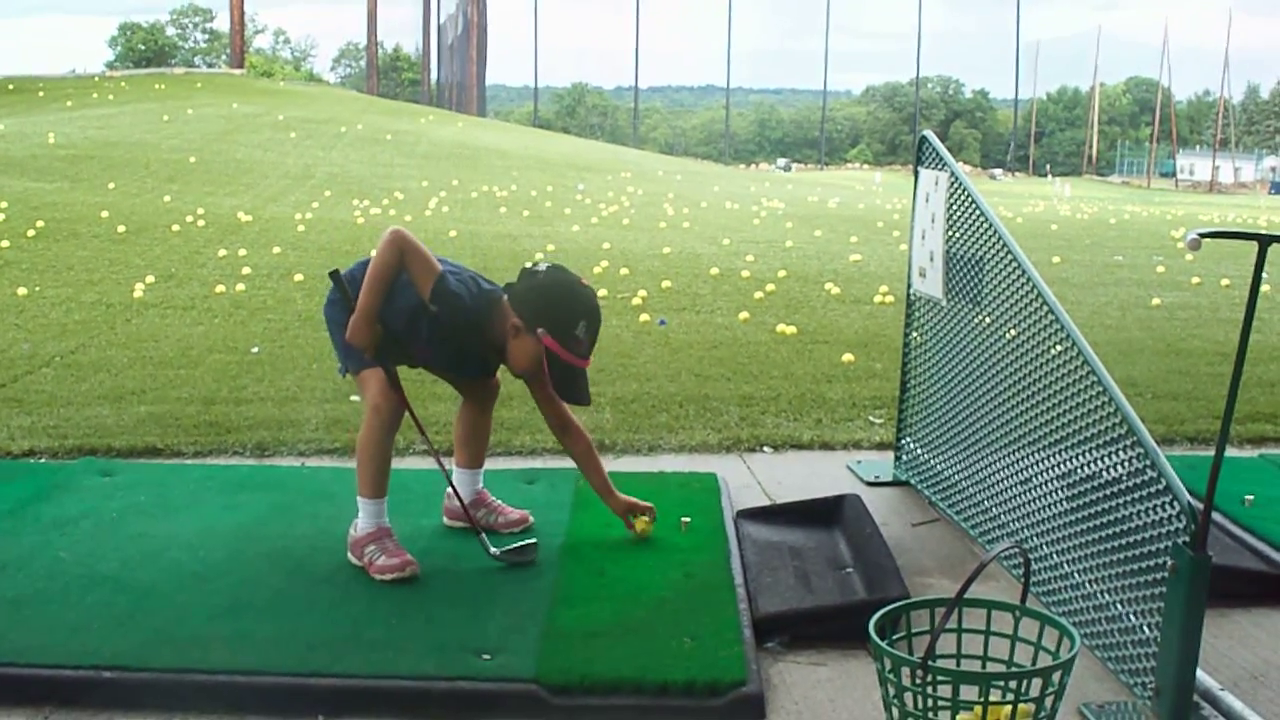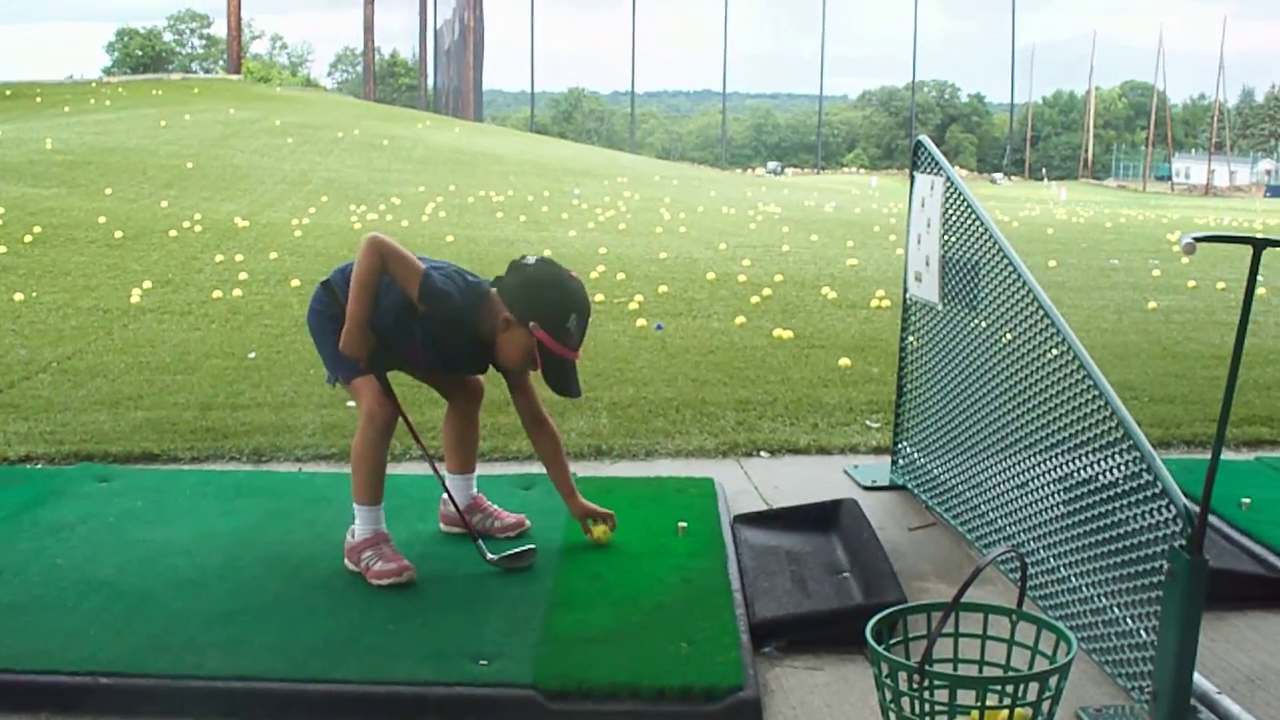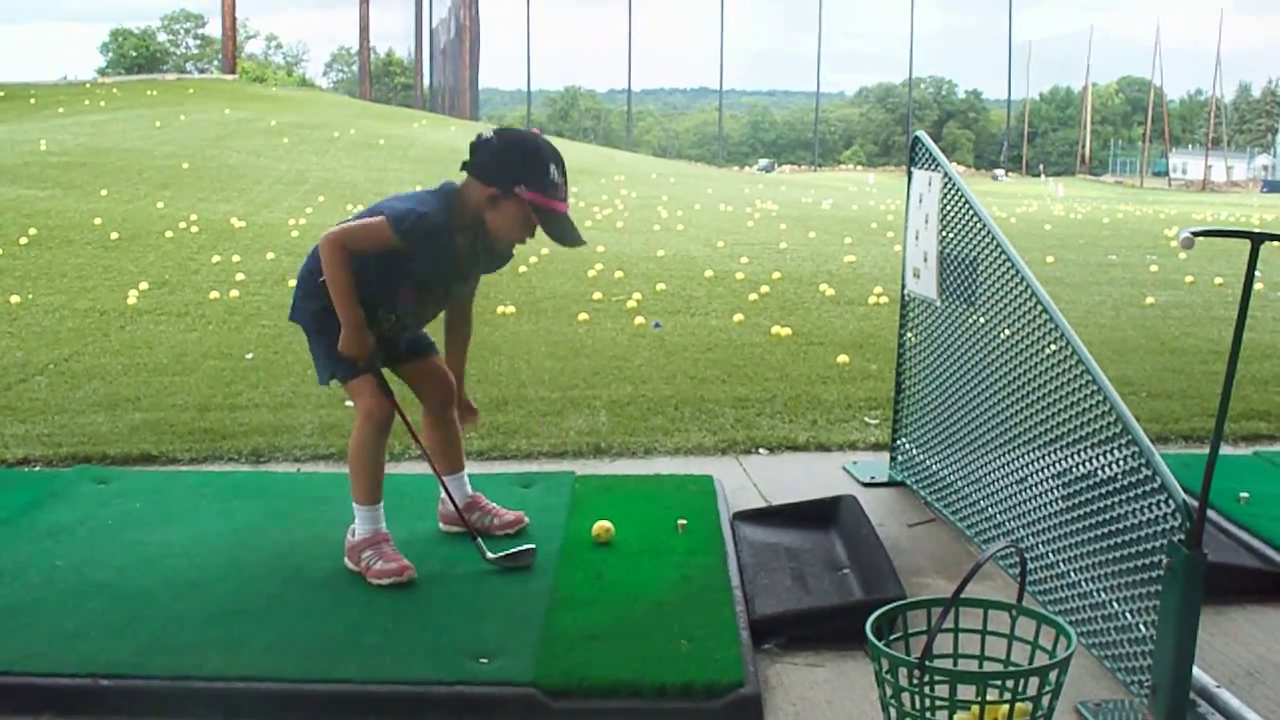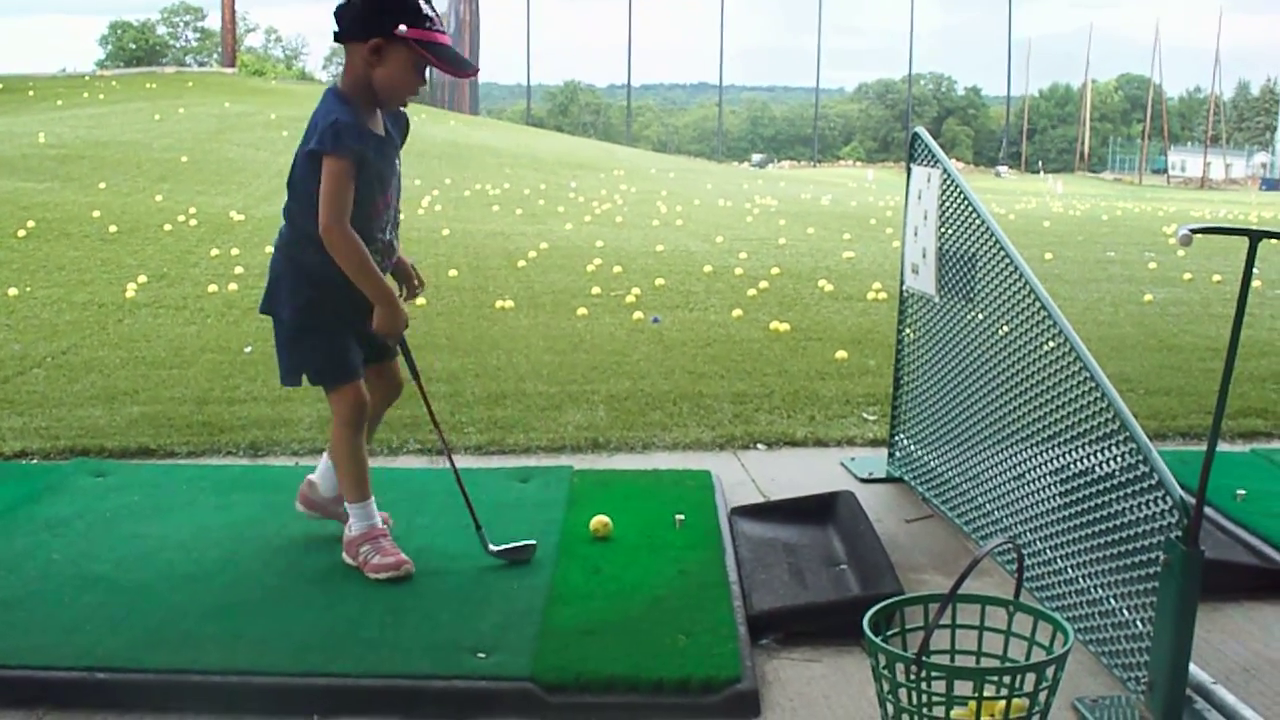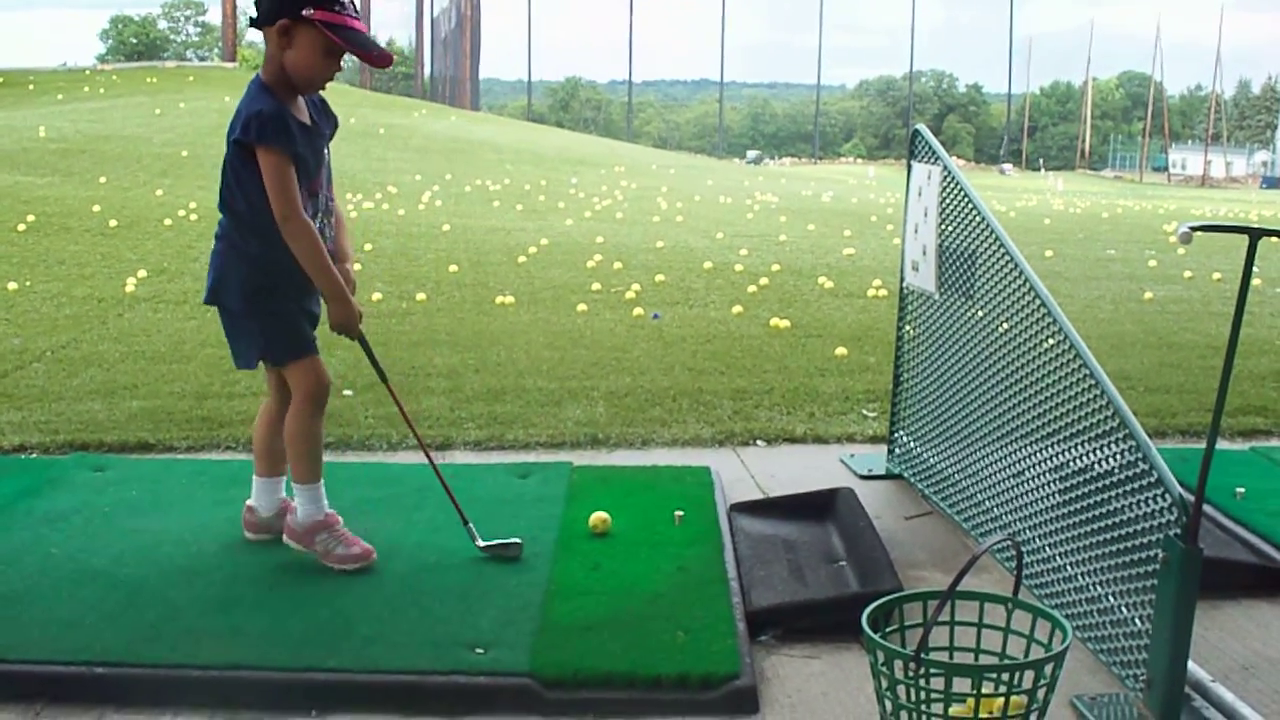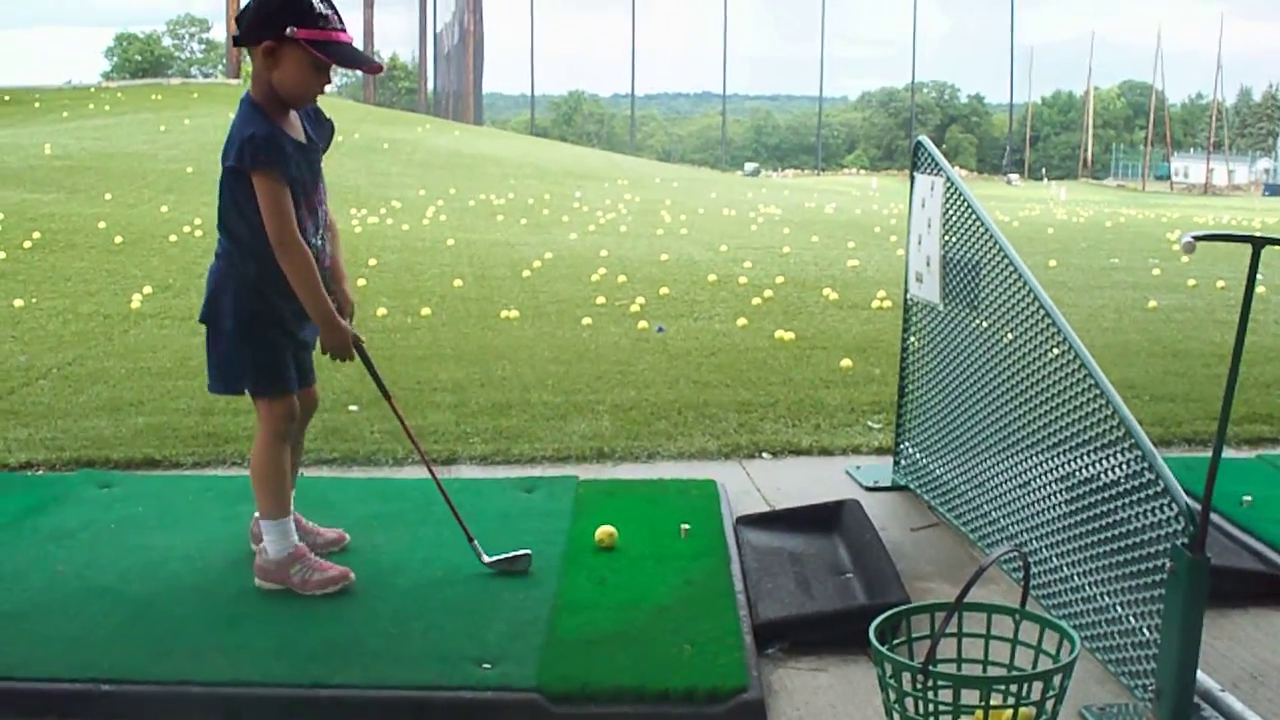
dt=0.4s
person 1, frame 1
left shoulder: (516, 341)
right shoulder: (459, 305)
left elbow: (564, 426)
right elbow: (396, 238)
left wrist: (611, 496)
right wrist: (363, 318)
left hip: (410, 315)
right hip: (358, 304)
left knee: (483, 388)
right knee: (384, 400)
left ankle: (466, 497)
right ankle: (368, 530)
person 1, frame 2
left shoulder: (501, 338)
right shoulder: (448, 301)
left elbow: (536, 421)
right elbow: (373, 244)
left wrist: (573, 499)
right wrist: (356, 327)
left hip: (396, 319)
right hip: (341, 312)
left knee: (467, 390)
right knee: (379, 407)
left ankle: (461, 502)
right ankle: (364, 536)
person 1, frame 3
left shoulder: (481, 241)
right shoulder: (424, 221)
left elbow: (458, 312)
right elbow: (332, 242)
left wrist: (459, 388)
right wrist: (353, 327)
left hip: (388, 313)
right hip: (330, 299)
left knee: (439, 389)
right knee: (376, 404)
left ankle: (459, 502)
right ankle: (365, 535)
person 1, frame 4
left shoulder: (385, 119)
right shoulder: (339, 127)
right elbow: (332, 228)
left wrist: (395, 257)
right wrist: (384, 300)
left hip: (353, 285)
right hip: (313, 290)
left knee: (385, 382)
right knee: (350, 402)
left ankle: (324, 486)
right ankle: (363, 530)
person 1, frame 5
left shoulder: (311, 109)
right shoulder: (264, 116)
left elbow: (325, 196)
right elbow: (289, 218)
left wrist: (343, 259)
right wrist: (337, 295)
left hip: (286, 275)
right hip: (255, 277)
left knee: (285, 390)
right knee: (311, 385)
left ankle: (265, 506)
right ankle: (310, 516)
person 1, frame 6
left shoulder: (306, 122)
right shoulder: (258, 138)
left elbow: (318, 212)
right elbow: (285, 241)
left wrist: (337, 283)
right wrist: (328, 320)
left hip: (287, 296)
right hip: (253, 301)
left knee: (302, 405)
right knee: (278, 416)
left ankle: (274, 518)
right ankle: (277, 553)
